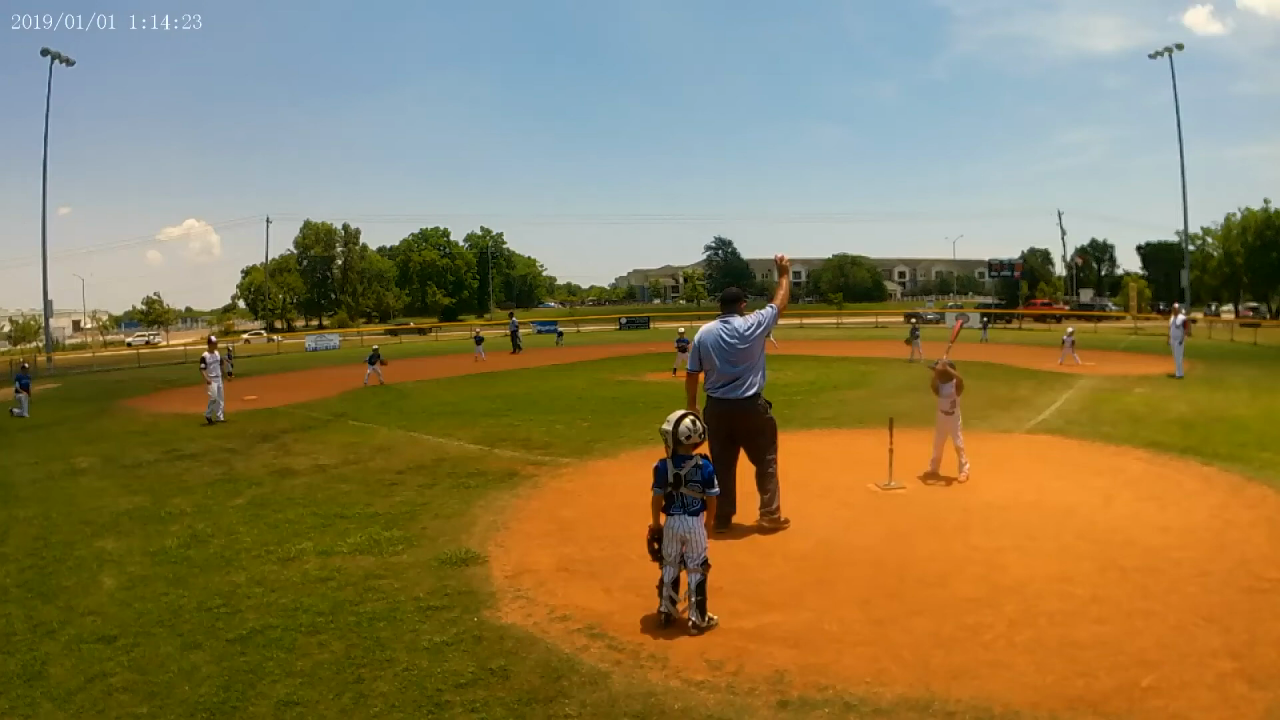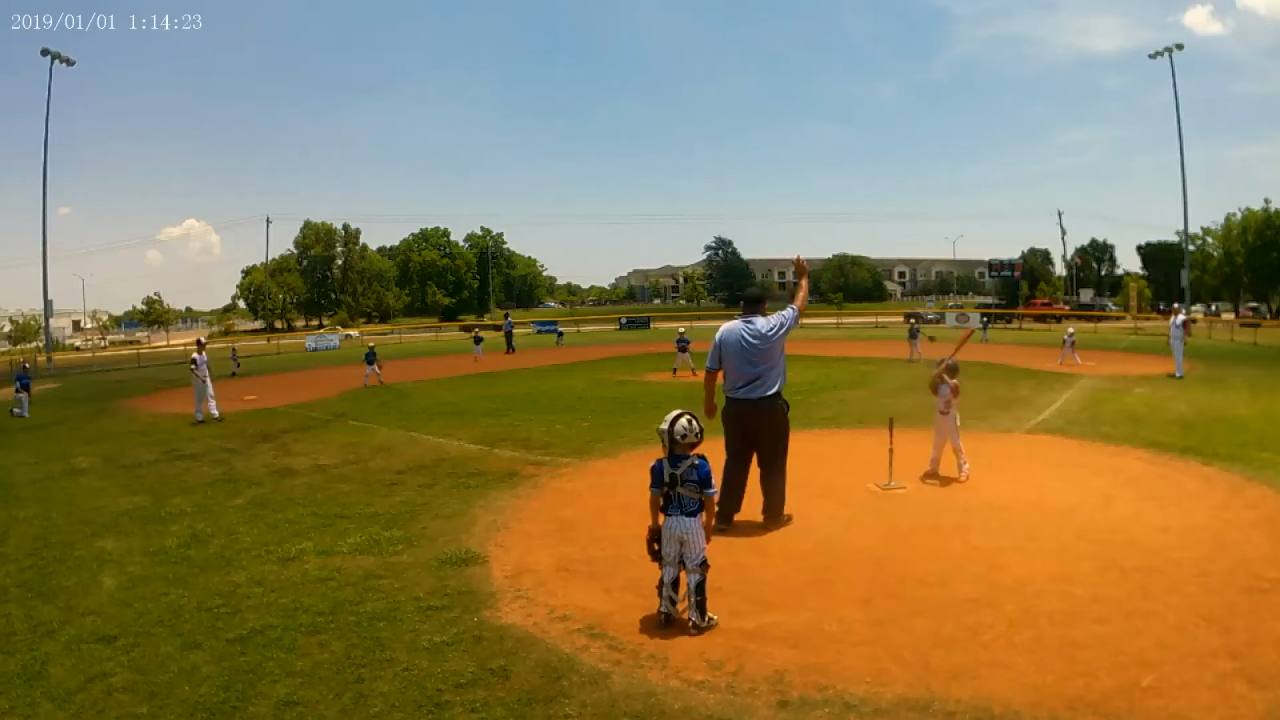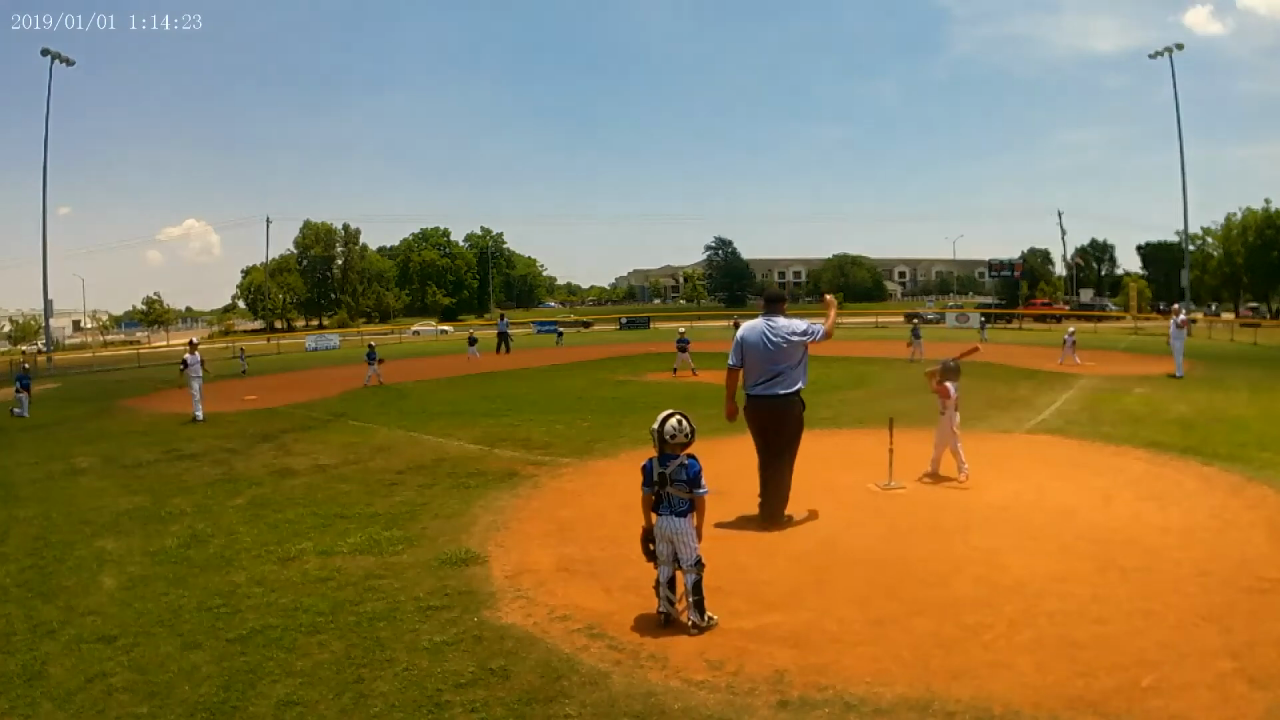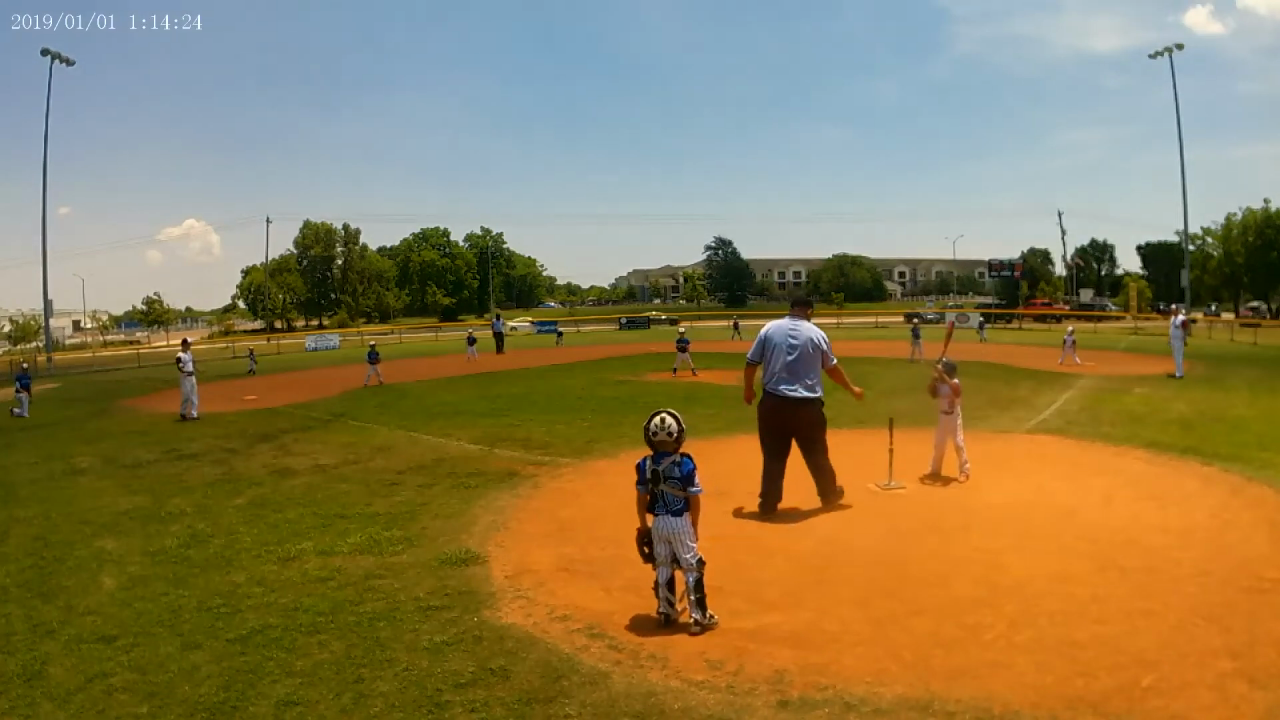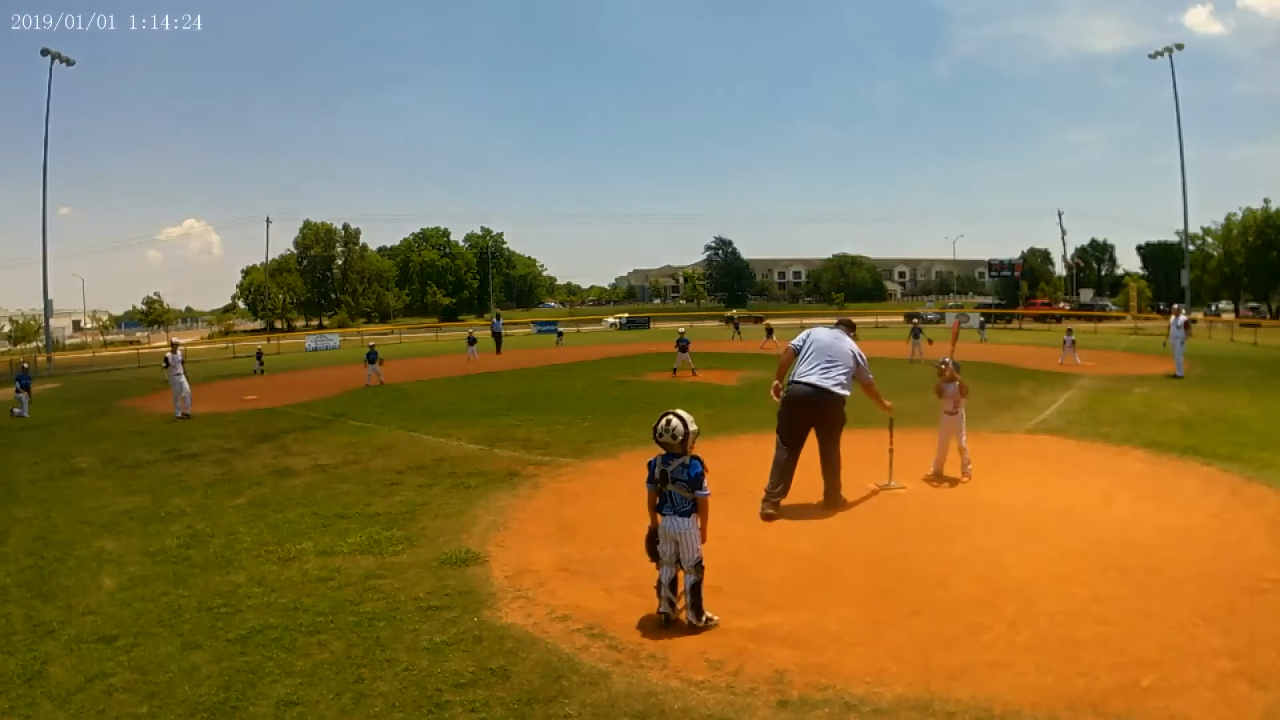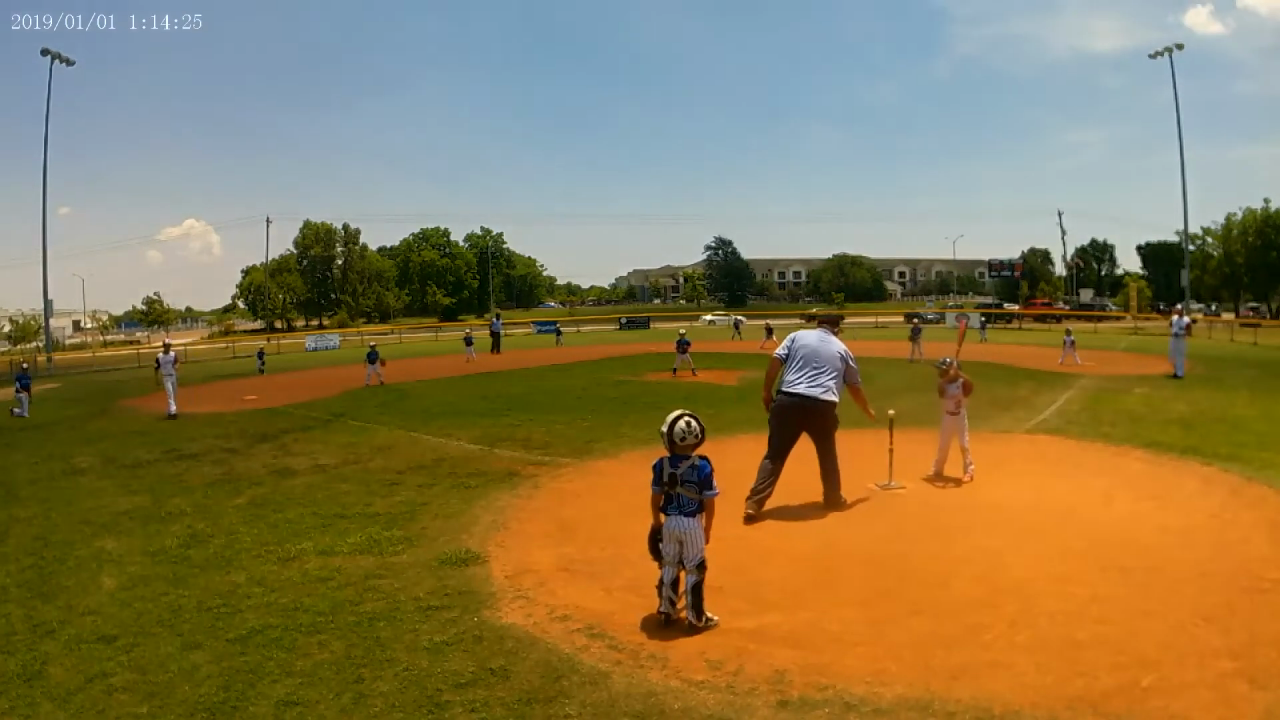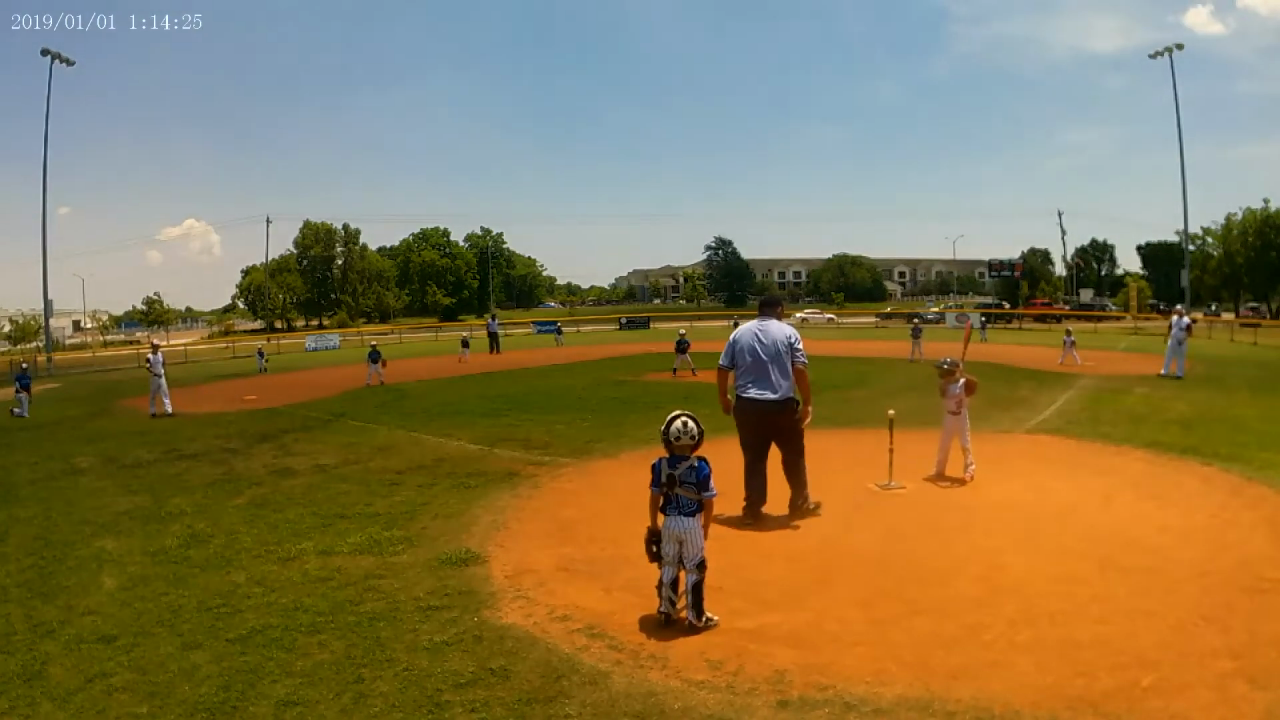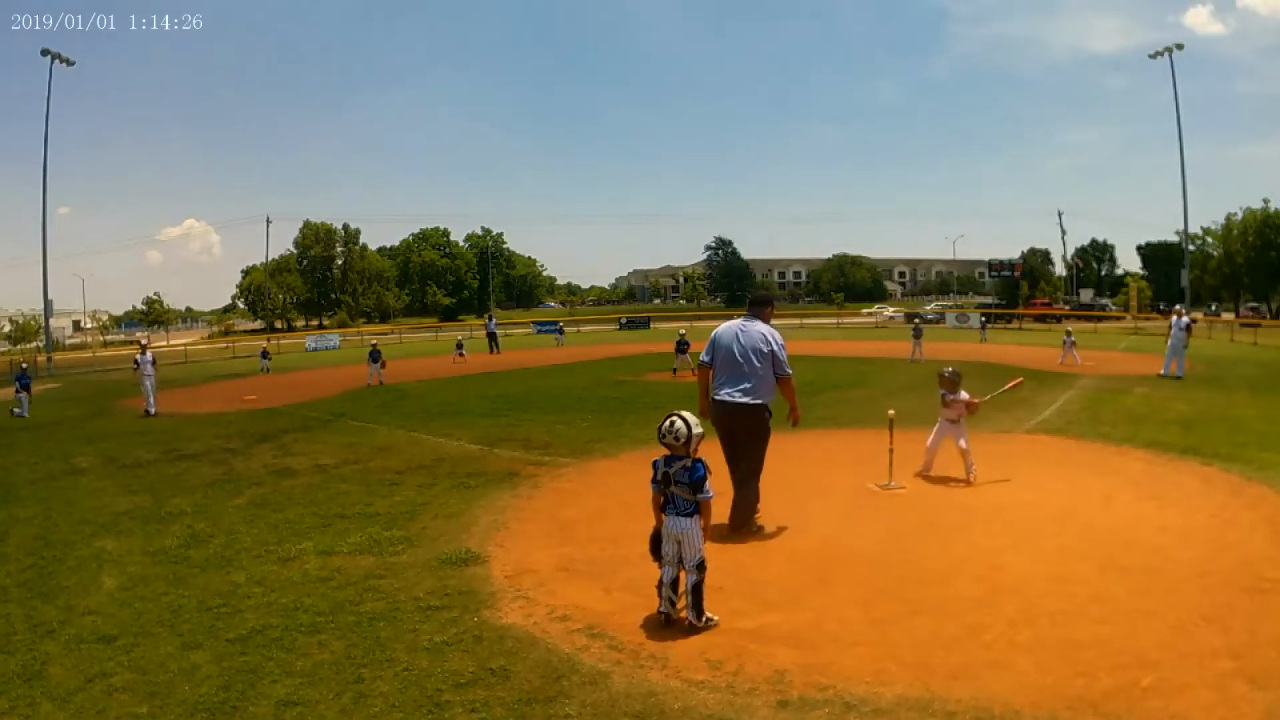
dt=0.5s
person 1, frame 1
left shoulder: (704, 332)
right shoulder: (752, 325)
left elbow: (692, 373)
right elbow: (780, 303)
left wrist: (692, 405)
right wrist: (784, 273)
left hip: (717, 407)
right hip: (750, 406)
left knee: (722, 465)
right knee: (765, 460)
left ankle: (722, 519)
right ankle: (770, 515)
person 1, frame 2
left shoulder: (725, 331)
right shoulder: (774, 326)
left elbow: (711, 371)
right elbow: (800, 304)
left wrist: (709, 401)
right wrist: (802, 275)
left hip: (735, 407)
right hip: (769, 406)
left knee: (735, 462)
right knee: (773, 463)
left ankle: (724, 516)
right ankle: (773, 516)
person 1, frame 3
left shoulder: (746, 330)
right shoulder: (795, 328)
left elbow: (733, 369)
right elbow: (826, 331)
left wrist: (730, 402)
right wrist: (831, 307)
left hip: (755, 404)
right hip: (786, 404)
left knee: (765, 457)
right knee: (782, 460)
left ankle: (767, 508)
right ankle: (774, 515)
person 1, frame 4
left shoulder: (770, 329)
right shoulder: (816, 333)
left elbow: (751, 363)
right elbow: (832, 369)
left wrist: (748, 388)
right wrist: (852, 389)
left hip: (773, 402)
right hip: (806, 404)
left knee: (773, 455)
right knee: (816, 452)
left ankle: (768, 504)
right ankle: (829, 494)
person 1, frame 5
left shoulder: (813, 332)
right shoulder: (853, 348)
left elbow: (789, 351)
right elbow: (868, 384)
left wrist: (778, 380)
right wrist: (883, 404)
left hip: (798, 392)
right hip: (831, 398)
left knee: (786, 448)
right knee: (830, 449)
left ankle: (771, 502)
right ankle: (832, 497)
person 1, frame 6
left shoulder: (797, 336)
right shoulder: (841, 348)
left elbow: (776, 361)
right elbow: (854, 387)
left wrist: (767, 392)
right wrist: (867, 410)
left hip: (788, 401)
right hip: (821, 406)
left knee: (775, 454)
right knee: (827, 452)
left ankle: (754, 503)
right ankle: (833, 498)
person 1, frame 7
left shoulder: (740, 333)
right shoulder: (788, 332)
left elbow: (723, 369)
right elbow: (800, 369)
left wrist: (724, 397)
right wrist: (807, 403)
left hip: (747, 405)
right hip: (781, 405)
left knee: (754, 459)
right knee: (794, 455)
left ankle: (752, 509)
right ankle: (800, 504)
person 1, frame 8
left shoulder: (722, 330)
right shoulder: (770, 335)
left elbow: (704, 367)
right elbow: (784, 378)
left wrist: (704, 399)
right wrist: (794, 407)
left hip: (721, 408)
right hip: (752, 411)
left knee: (736, 465)
right knee: (749, 468)
left ankle: (747, 512)
right ankle: (741, 523)
person 2, frame 1
left shoulder: (663, 467)
right shoulder: (705, 466)
left elbow: (657, 499)
right elbow: (712, 500)
left wrist: (656, 524)
right wrist: (706, 523)
left hip: (671, 523)
right hip: (695, 523)
left knee: (669, 567)
right knee: (697, 570)
left ankle: (666, 612)
right ankle: (698, 619)
person 2, frame 2
left shoulder: (660, 467)
right shoulder: (701, 466)
left elbow: (654, 499)
right elbow: (709, 500)
left wrist: (654, 524)
right wrist: (708, 525)
left hip: (670, 523)
right hip: (693, 524)
left knee: (669, 568)
right knee: (696, 570)
left ankle: (666, 612)
right ankle: (698, 619)
person 2, frame 3
left shoulder: (651, 466)
right shoulder: (692, 466)
left elbow: (647, 499)
right elbow: (700, 501)
left wrist: (648, 524)
right wrist: (699, 526)
left hip: (661, 523)
right hip: (684, 523)
left knee: (664, 568)
right knee: (692, 570)
left ankle: (665, 612)
right ankle: (697, 619)
person 2, frame 4
left shoulder: (645, 465)
right shoulder: (686, 464)
left elbow: (641, 499)
right elbow: (694, 499)
left wrist: (643, 525)
right wrist: (694, 526)
left hip: (658, 523)
right hip: (680, 522)
left knee: (663, 568)
right knee: (692, 568)
left ankle: (666, 613)
right ankle: (699, 616)
person 2, frame 5
left shoulder: (655, 464)
right shoulder: (694, 466)
left elbow: (651, 498)
right elbow: (702, 502)
left wrist: (653, 523)
right wrist: (704, 528)
left hip: (665, 523)
right hip: (687, 524)
left knee: (666, 568)
right knee: (692, 570)
left ankle: (666, 612)
right ankle: (696, 617)
person 2, frame 6
left shoulder: (661, 465)
right shoulder: (702, 466)
left elbow: (655, 498)
right elbow: (709, 502)
left wrist: (656, 522)
right wrist: (707, 529)
left hip: (670, 522)
right hip: (692, 523)
left knee: (669, 567)
right knee: (695, 570)
left ankle: (666, 611)
right ankle: (696, 617)
person 2, frame 7
left shoulder: (660, 466)
right shoulder: (700, 467)
left elbow: (654, 499)
right elbow: (708, 503)
left wrist: (653, 525)
right wrist: (706, 527)
left hip: (669, 522)
right hip: (692, 523)
left knee: (669, 567)
right knee: (695, 570)
left ankle: (666, 611)
right ankle: (696, 617)
person 2, frame 8
left shoulder: (660, 464)
right shoulder: (697, 468)
left elbow: (655, 499)
right elbow: (705, 504)
left wrist: (659, 524)
right wrist: (706, 528)
left hip: (669, 523)
right hip: (690, 524)
left knee: (668, 567)
right knee: (694, 570)
left ankle: (666, 611)
right ankle: (696, 617)
